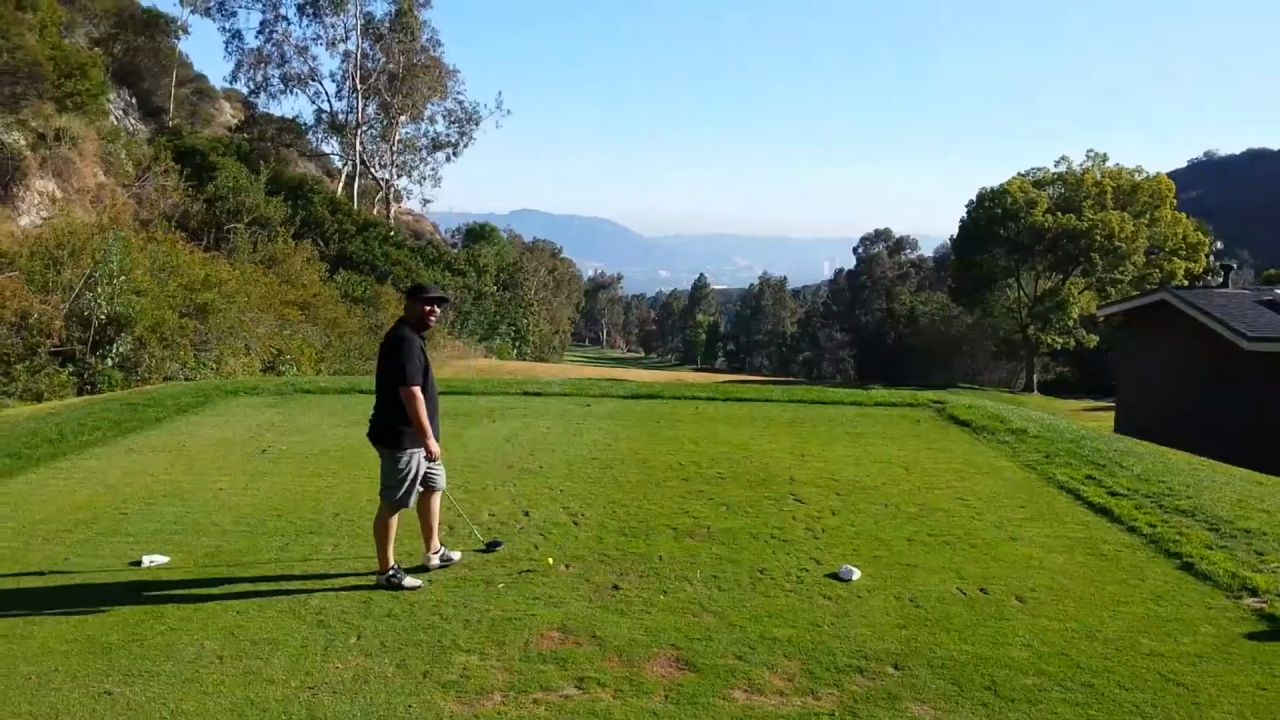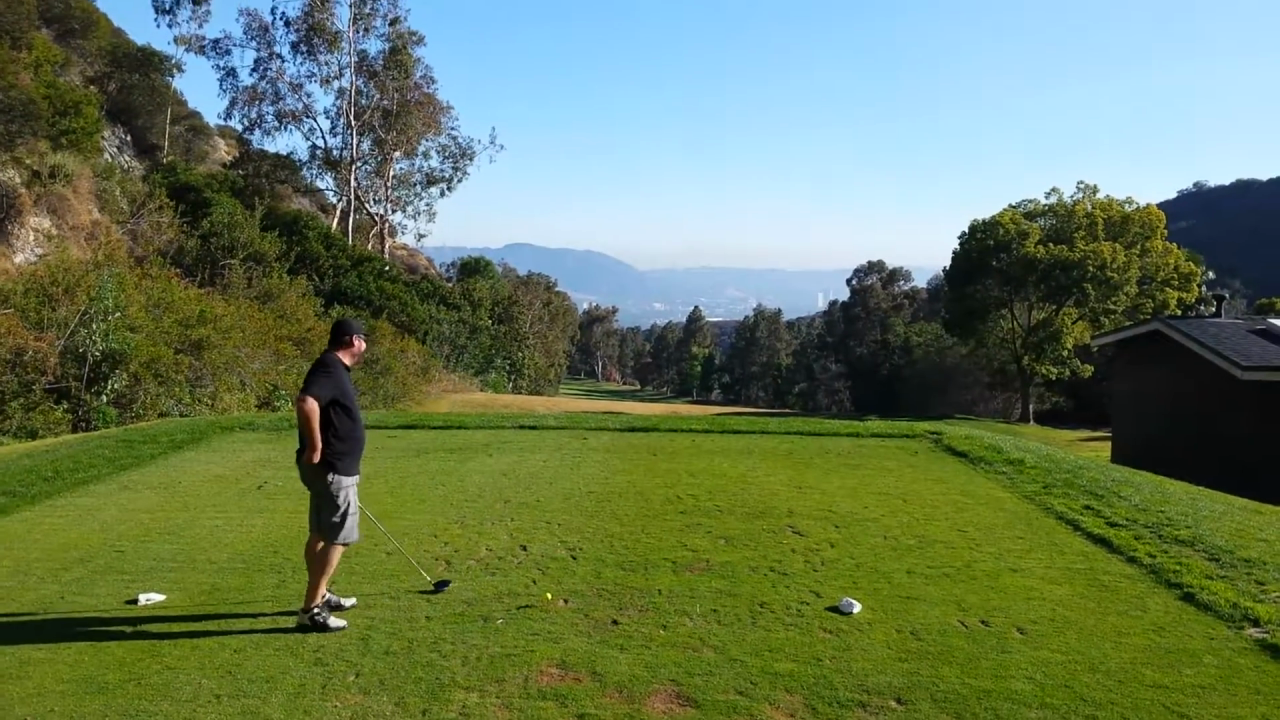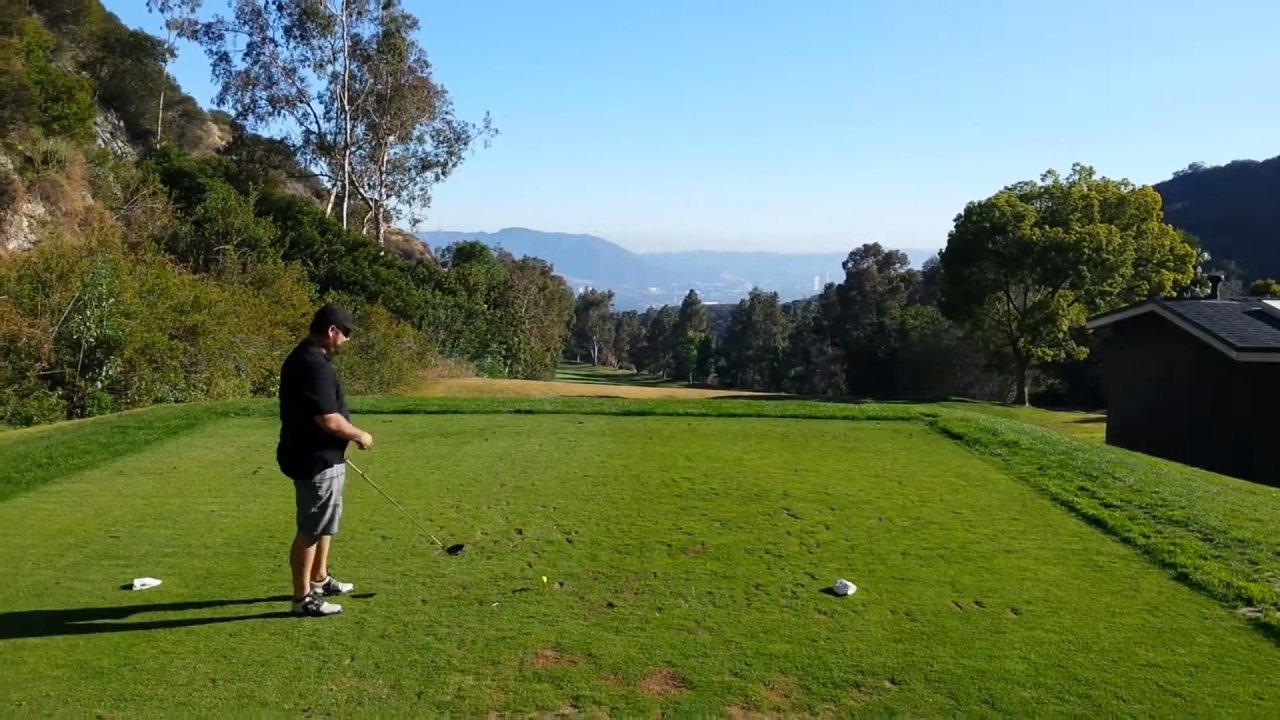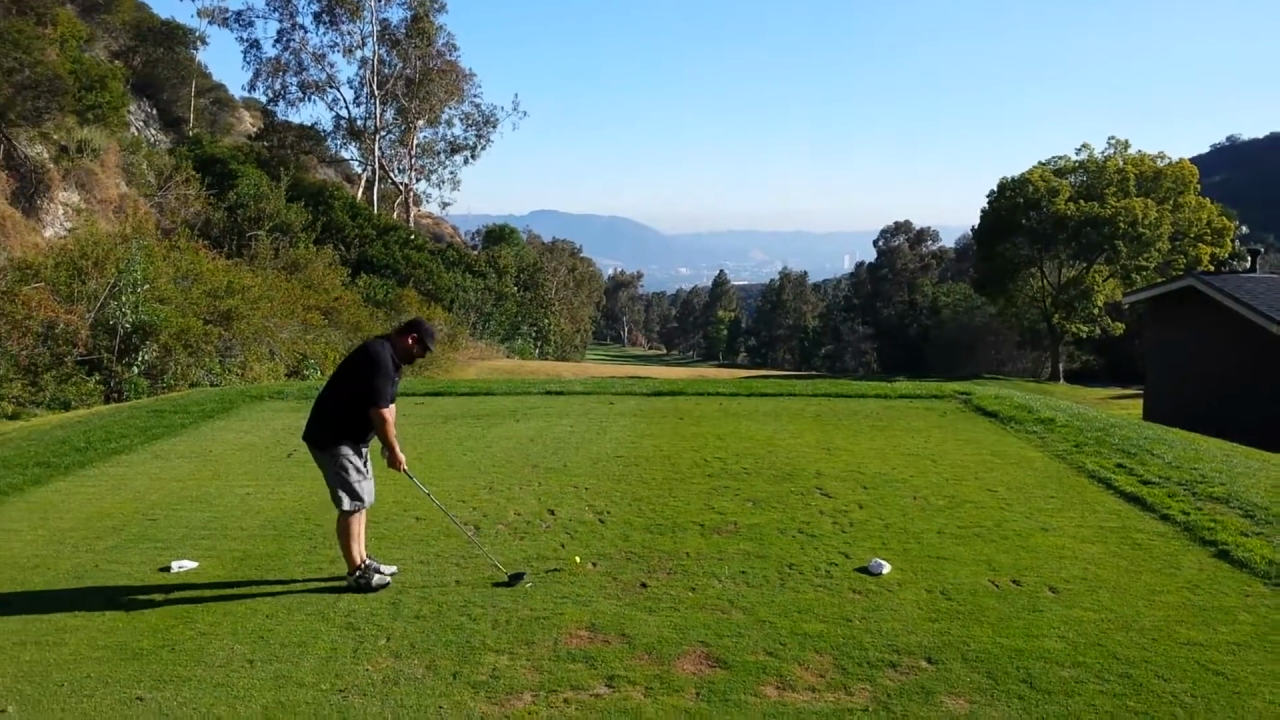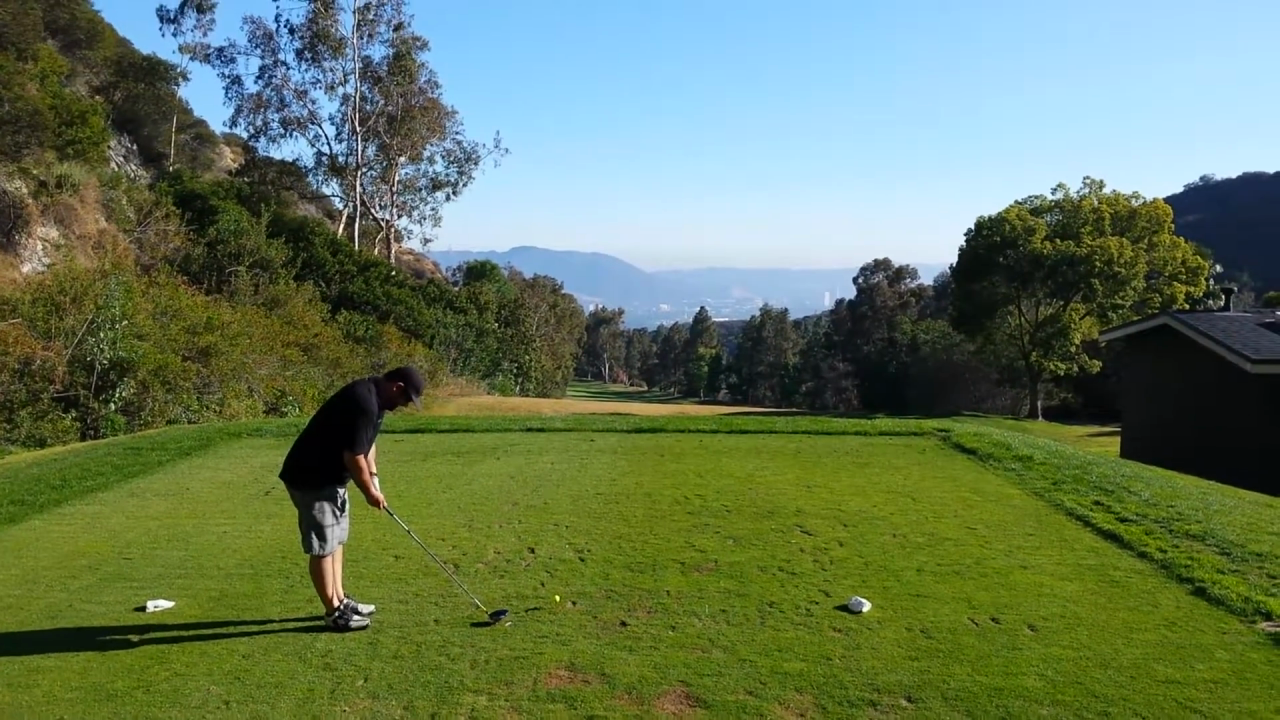
dt=1s
person 1, frame 1
left shoulder: (411, 337)
right shoulder: (406, 341)
right elbow: (410, 393)
right wrist: (427, 437)
left hip: (413, 436)
right hip: (402, 438)
left knee: (433, 486)
right knee: (393, 503)
left ankle: (433, 550)
right ankle: (387, 571)
person 1, frame 2
left shoulder: (332, 368)
right shoulder: (331, 369)
right elbow: (306, 404)
right wrist: (314, 448)
left hip: (331, 468)
right hip: (332, 469)
left knee: (321, 534)
right knee: (336, 538)
left ankle: (320, 596)
right ankle: (311, 610)
person 1, frame 3
left shoulder: (304, 357)
right shoulder: (314, 365)
right elbow: (329, 420)
left wrist: (348, 433)
right wrist: (360, 435)
left hip: (318, 455)
right hip: (315, 459)
left knee: (325, 521)
right knee: (311, 529)
left ankle: (319, 579)
right ankle: (302, 598)
person 1, frame 4
left shoulder: (390, 356)
right shoulder: (379, 358)
left elbow: (388, 404)
right elbow: (379, 413)
left wrist: (389, 446)
right wrist: (394, 451)
left hip: (352, 437)
right hip: (333, 438)
left knee: (361, 499)
right knee: (353, 502)
left ankle: (362, 560)
right ankle: (356, 571)
person 1, frame 5
left shoulder: (372, 395)
right shoulder: (363, 402)
left elbow: (367, 442)
right elbow: (353, 455)
left wrist: (373, 476)
right wrist: (370, 491)
left hip: (330, 476)
right hip: (312, 478)
left knee: (335, 540)
right knee: (322, 546)
left ankle: (340, 600)
right ankle: (334, 612)
